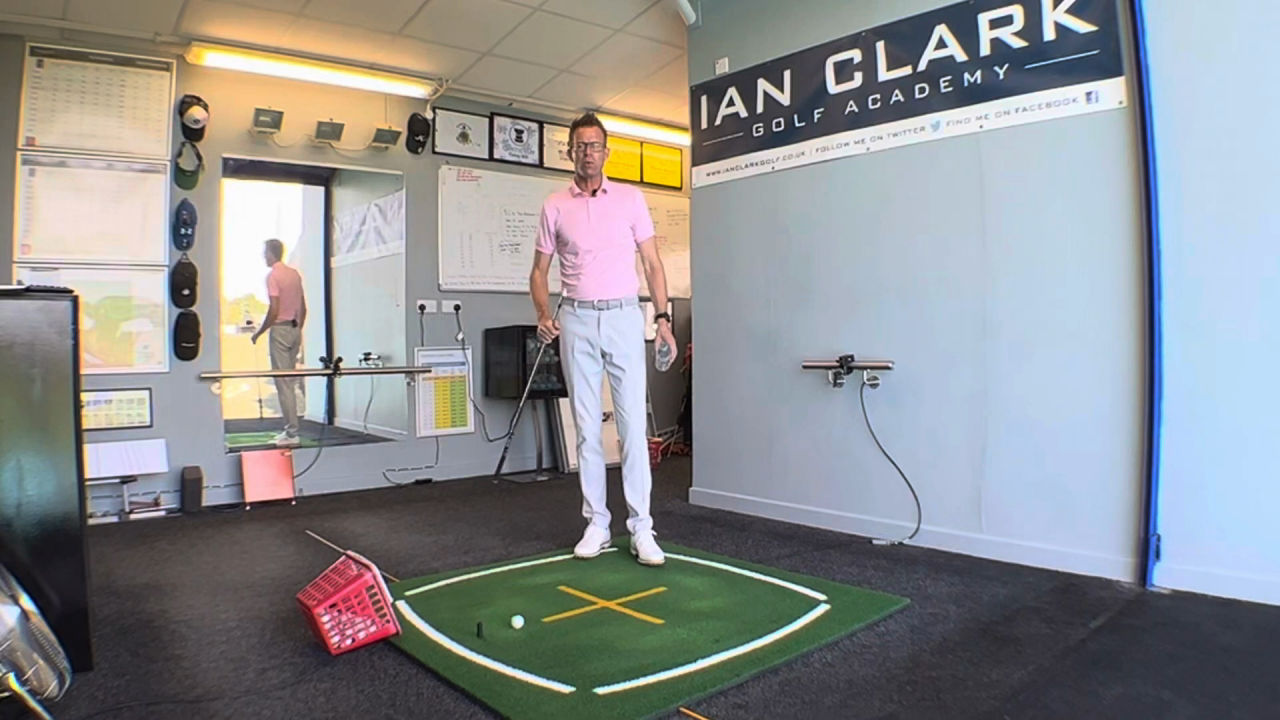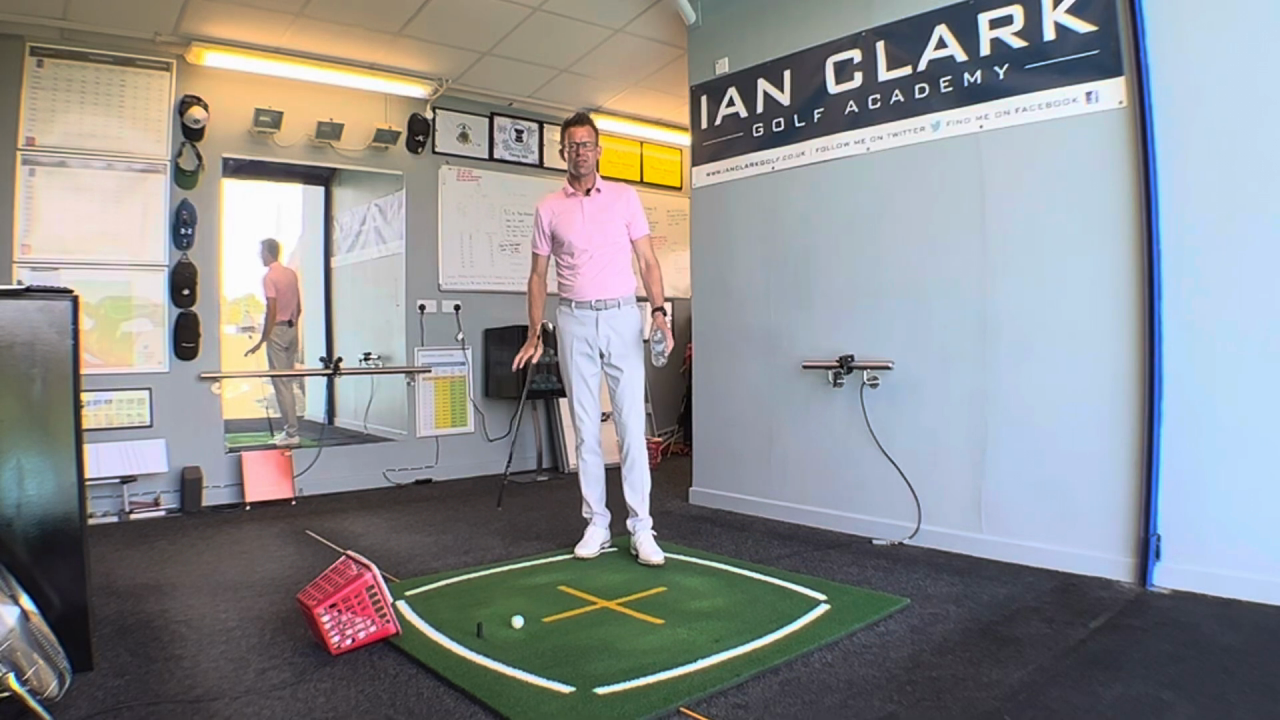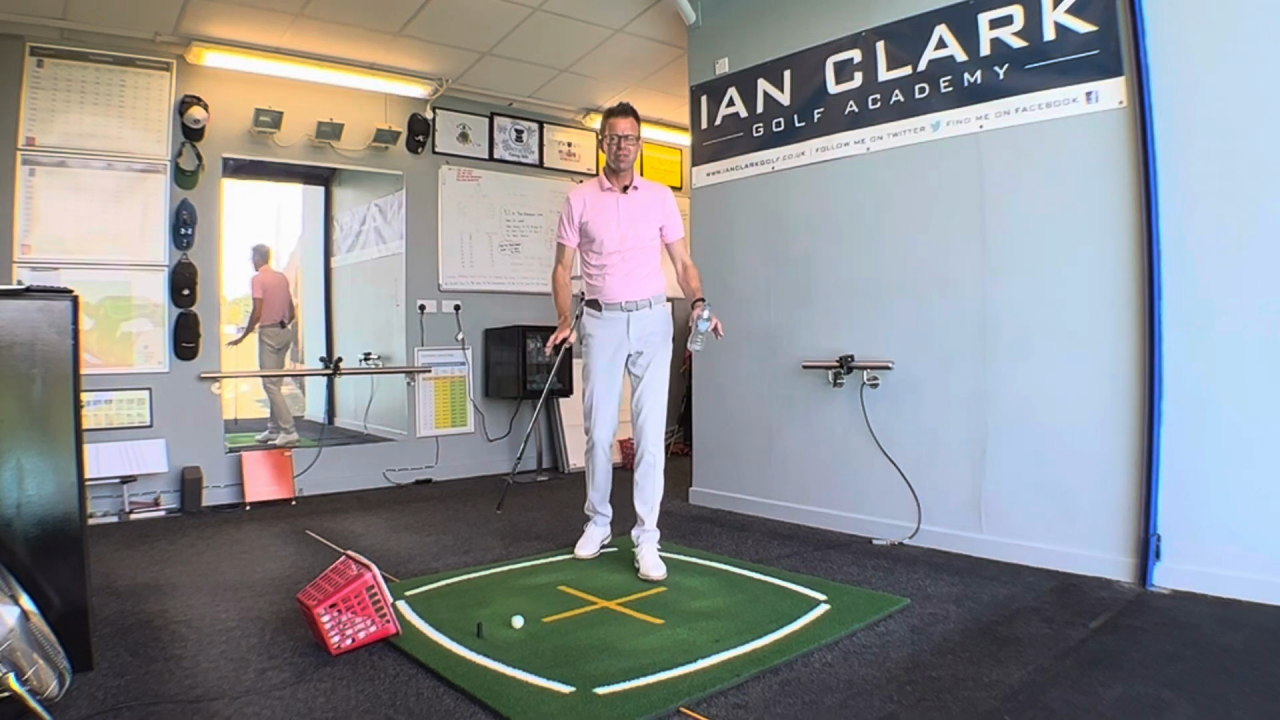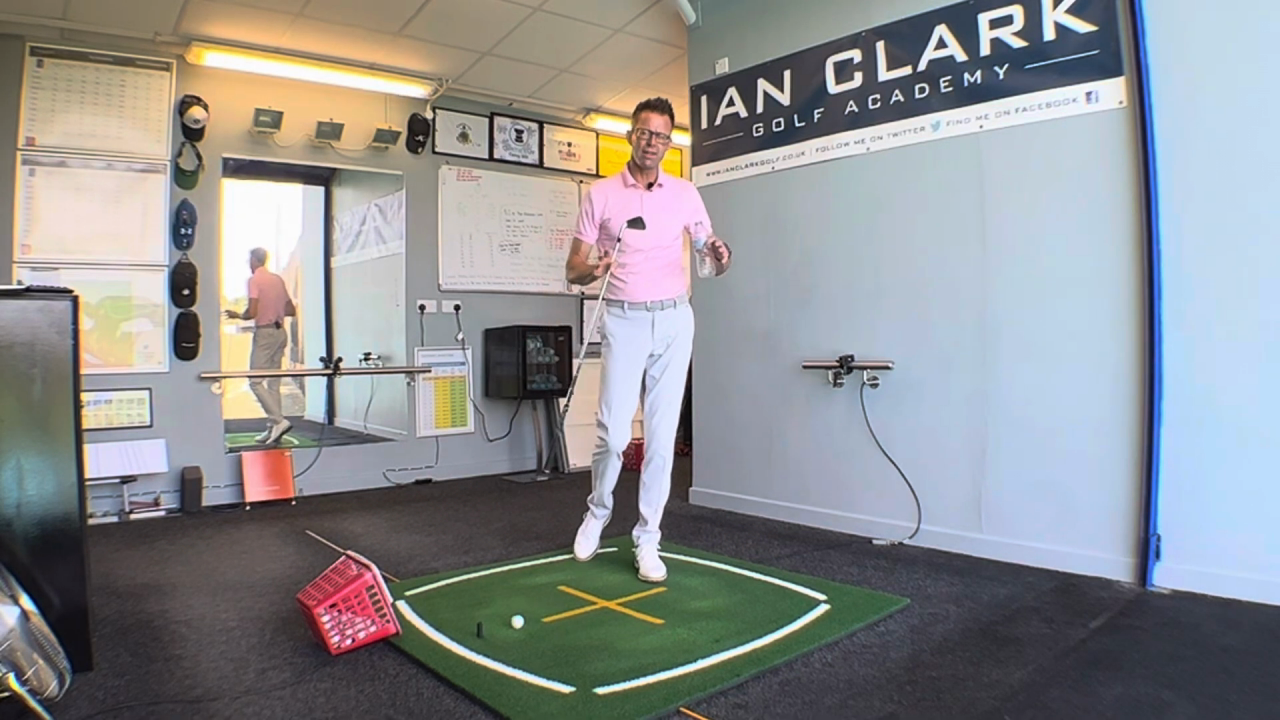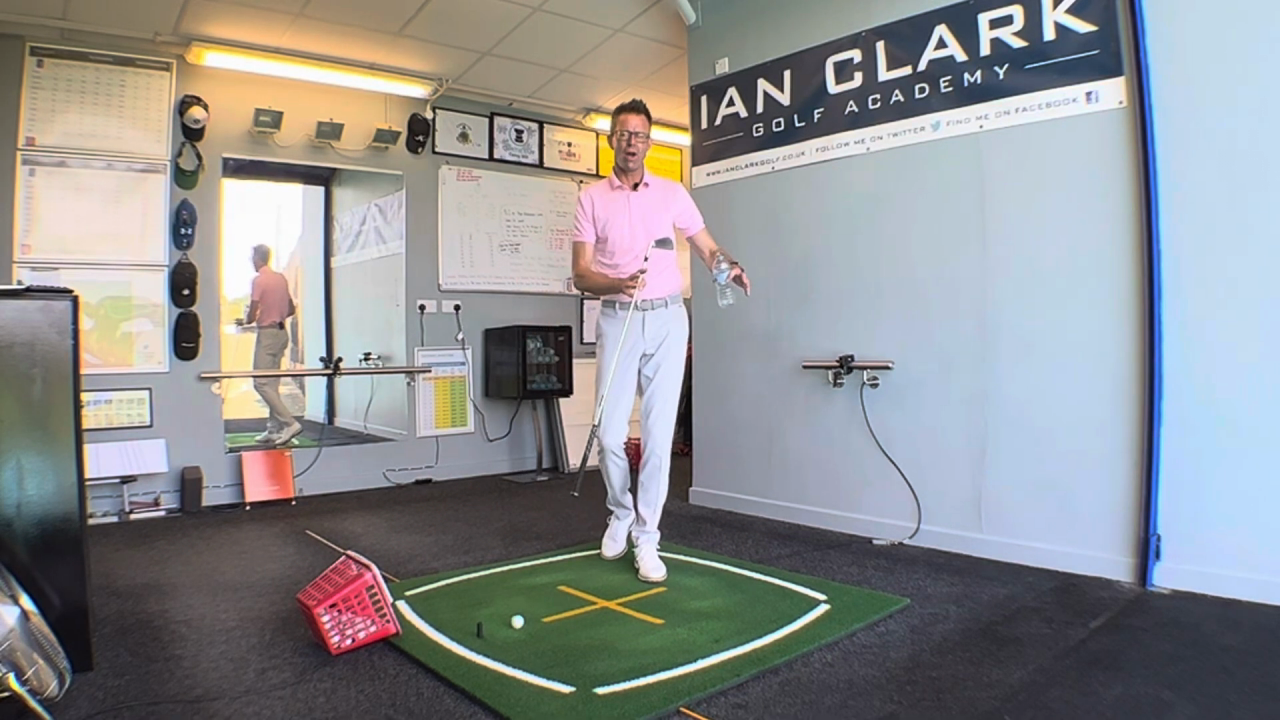
dt=1s
person 1, frame 1
left shoulder: (630, 198)
right shoulder: (554, 207)
left elbow: (652, 262)
right elbow: (539, 271)
left wrist: (663, 317)
right wrist: (543, 313)
left hip: (624, 316)
right hip: (576, 321)
left knee: (633, 422)
right knee: (586, 426)
left ankle: (640, 527)
right ankle: (597, 523)
person 1, frame 2
left shoulder: (625, 196)
right shoulder: (548, 208)
left elbow: (647, 261)
right elbow: (538, 276)
left wrist: (659, 311)
right wrist: (535, 333)
left hip: (622, 318)
right hip: (574, 321)
left knee: (632, 424)
right knee: (586, 427)
left ankle: (640, 527)
right ankle: (597, 523)
person 1, frame 3
left shoulder: (661, 196)
right shoulder: (578, 199)
left elbow: (683, 261)
right elbow: (563, 267)
left wrist: (698, 303)
right wrist: (565, 318)
left hip: (652, 320)
right hip: (601, 322)
left knee: (650, 432)
right knee: (599, 431)
left ankle: (646, 540)
right ankle: (598, 521)
person 1, frame 4
left shoulder: (685, 193)
right shoulder: (600, 193)
left elbow: (714, 259)
right elbow: (572, 267)
left wrist: (720, 256)
right wrist: (592, 269)
left hip: (674, 321)
right hip: (624, 321)
left knee: (661, 437)
right knee: (614, 433)
left ankle: (647, 540)
right ankle: (598, 511)
person 1, frame 5
left shoulder: (673, 193)
right shoulder: (592, 198)
left elbow: (707, 249)
right elbow: (581, 274)
left wrist: (729, 267)
right wrist: (618, 284)
left hip: (668, 320)
right hip: (618, 322)
left knee: (658, 434)
right knee: (611, 434)
left ankle: (646, 539)
right ankle: (621, 513)
person 2, frame 1
left shoulder: (273, 276)
right shoulder: (294, 274)
left elbow: (274, 311)
right elbow: (303, 309)
left wrist: (258, 333)
left hip: (280, 330)
right hip: (294, 330)
left knee: (283, 383)
right knee: (290, 382)
left ankle: (292, 433)
right ankle: (290, 429)
person 2, frame 2
left shoulder: (269, 277)
right shoulder: (291, 274)
left elbow: (271, 312)
left wrist: (261, 341)
left hip: (277, 331)
right hip: (291, 330)
left knee: (281, 384)
right knee: (288, 383)
left ankle: (292, 433)
right ankle: (289, 429)
person 2, frame 3
left shoulder: (258, 279)
right shoulder: (282, 278)
left elbow: (257, 314)
right elbow: (291, 312)
left wrist: (242, 337)
left hip: (269, 333)
right hip: (284, 332)
left knee: (270, 384)
right knee: (274, 383)
left ankle: (289, 430)
right ankle: (274, 430)
person 2, frame 4
left shoulder: (255, 279)
right shoulder: (278, 279)
left elbow: (252, 312)
right elbow: (291, 310)
left wrist: (238, 315)
left hip: (265, 333)
right hip: (279, 332)
left knee: (256, 381)
right knee: (273, 382)
left ankle: (279, 421)
right ankle: (273, 428)
person 2, frame 5
left shoulder: (259, 280)
right shoulder: (281, 278)
left elbow: (252, 316)
right elbow: (291, 310)
left wrist: (244, 321)
left hip: (267, 334)
right hip: (281, 332)
left knee: (261, 383)
right knee: (272, 383)
left ankle: (290, 424)
right ankle: (274, 429)
